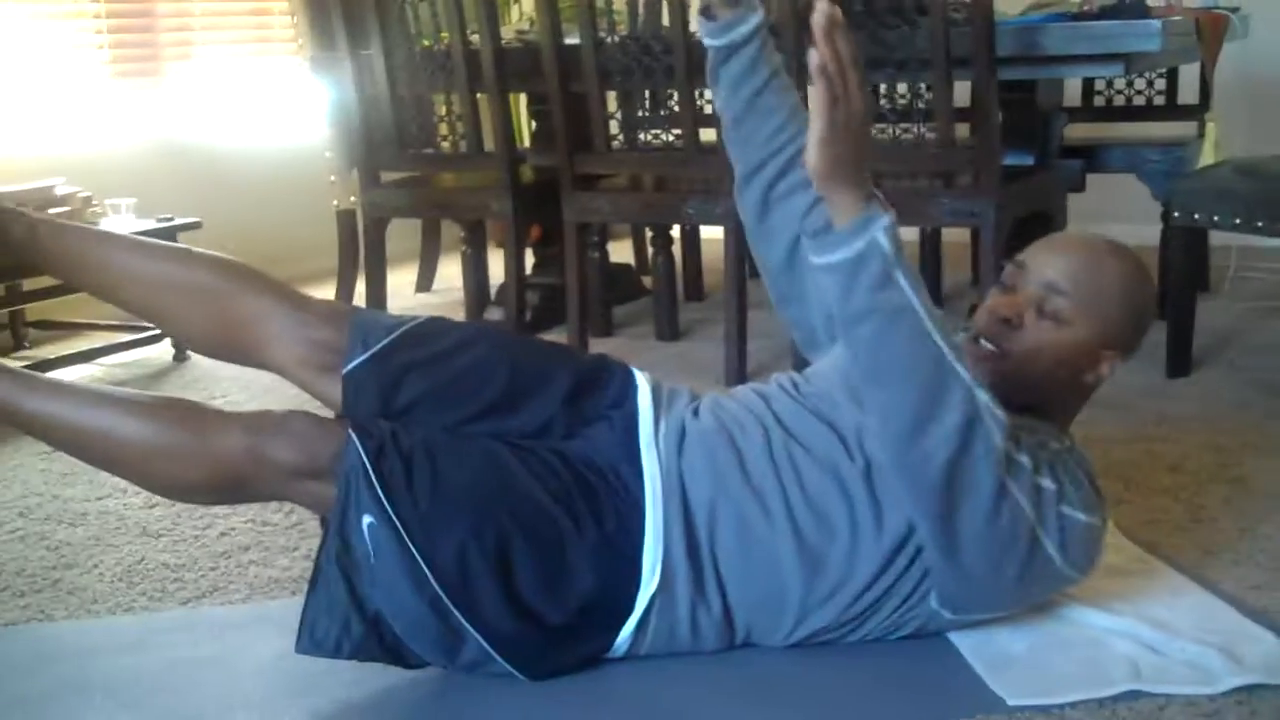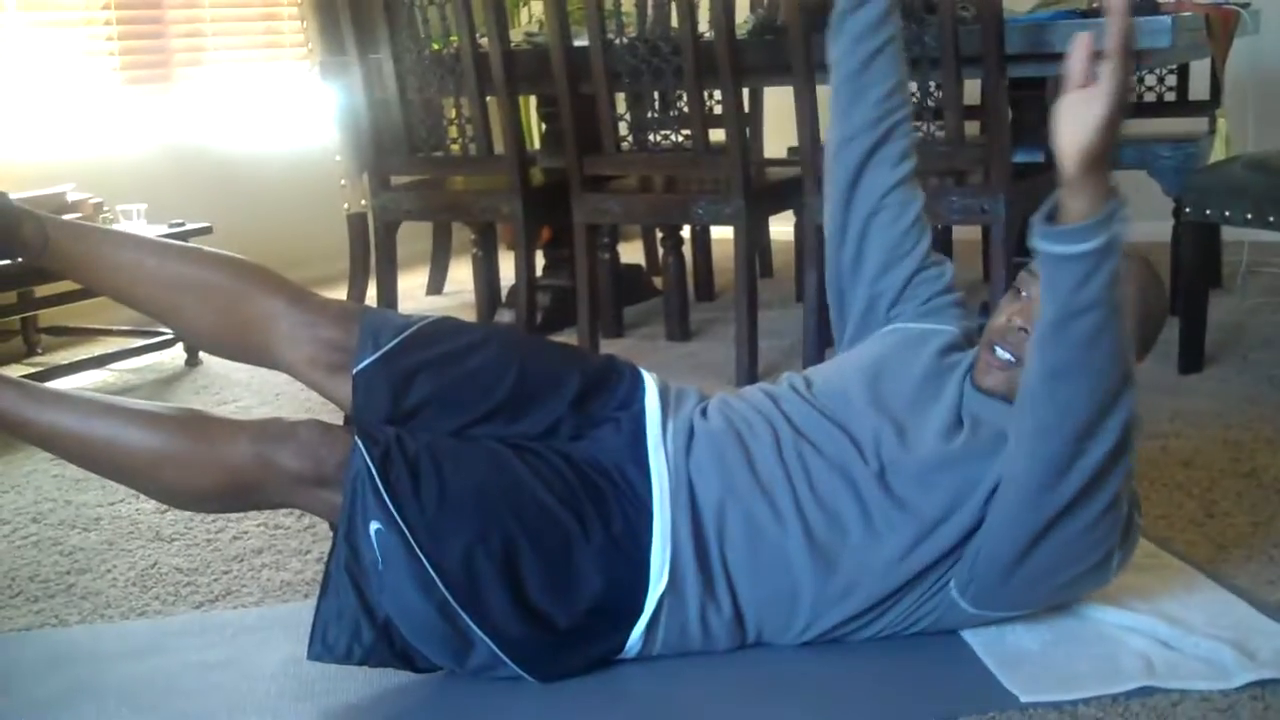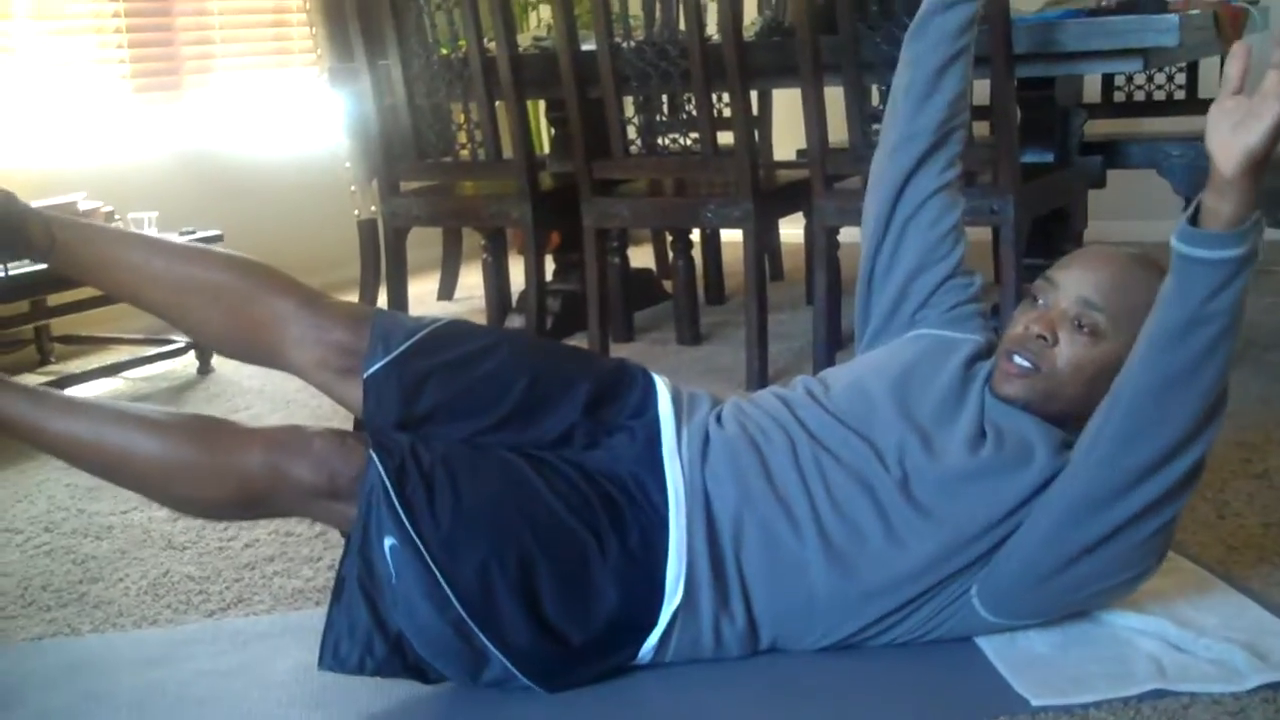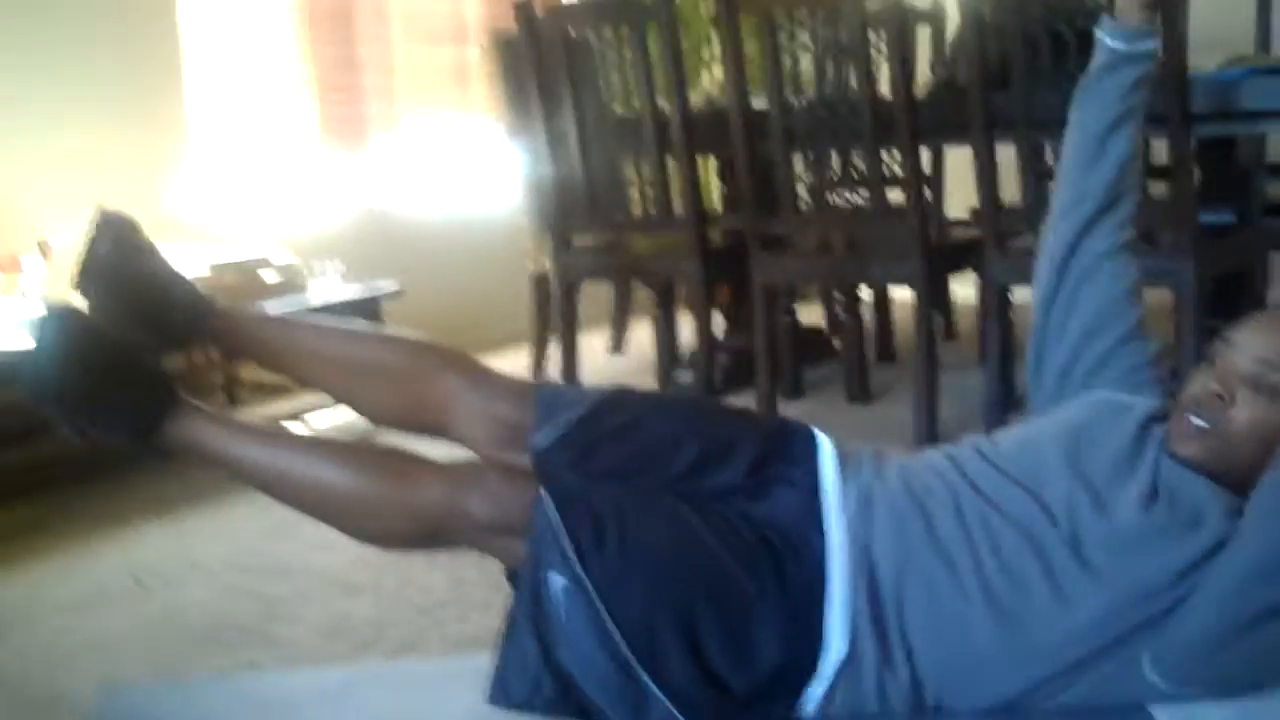
dt=0.5s
person 1, frame 1
left shoulder: (1047, 522)
right shoulder: (924, 350)
left elbow: (936, 454)
right elbow: (783, 202)
left wrist: (853, 202)
left hip: (620, 560)
right hip: (630, 420)
left knee: (277, 450)
right knee: (296, 331)
person 1, frame 2
left shoulder: (1072, 525)
right shoulder: (929, 331)
left elbow: (1074, 409)
right elbow: (869, 172)
left wrist: (1080, 195)
left hip: (631, 559)
right hip: (637, 420)
left knee: (287, 460)
right knee: (309, 332)
person 1, frame 3
left shoulder: (1069, 522)
right shoulder: (950, 339)
left elbow: (1162, 419)
right elbow: (913, 178)
left hip: (641, 569)
right hip: (650, 425)
left knee: (305, 469)
right knee: (313, 330)
person 1, frame 4
right shoulder: (1121, 405)
right elbow: (1085, 241)
right hip: (810, 486)
left knee: (482, 501)
right knee: (480, 406)
left ankle: (164, 416)
right ankle: (193, 310)
